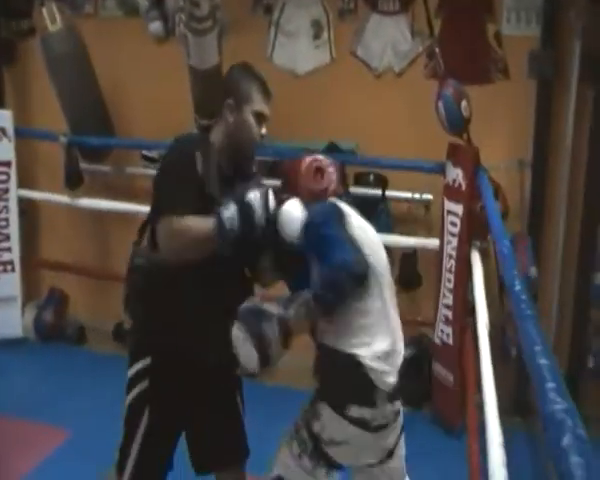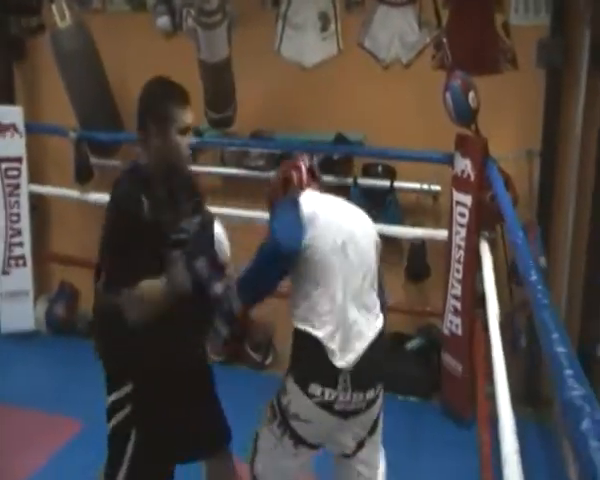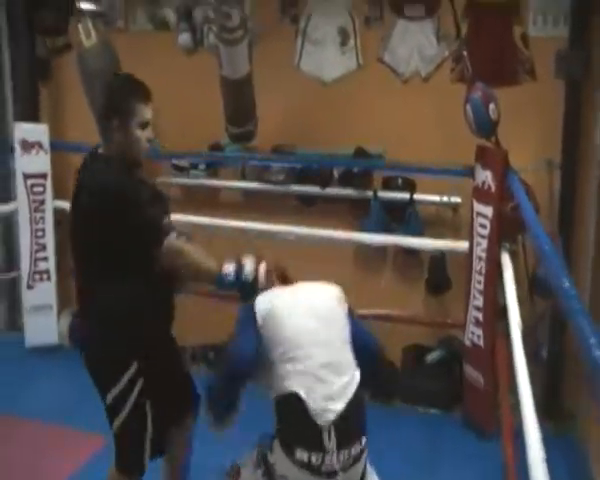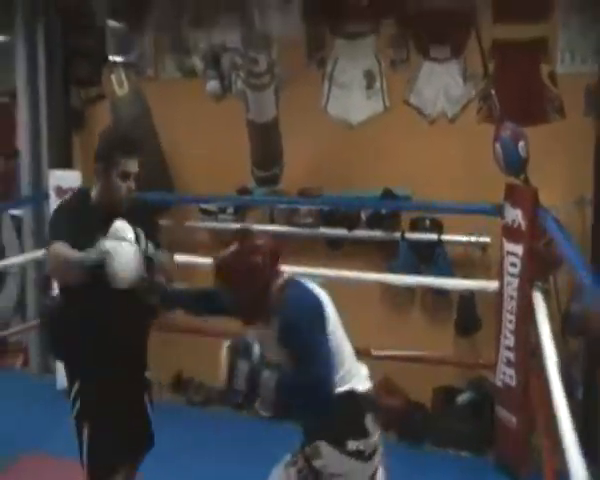
dt=0.3s
person 1, frame 1
left shoulder: (243, 173)
right shoulder: (186, 158)
left elbow: (255, 259)
right elbow: (172, 242)
right wrist: (236, 217)
left hip: (215, 343)
right hip: (164, 339)
person 1, frame 2
left shoulder: (182, 181)
right shoulder: (134, 200)
right elbow: (134, 306)
left wrist: (213, 278)
right wrist: (193, 273)
left hip: (179, 343)
right hip: (137, 353)
person 1, frame 3
left shoulder: (116, 174)
right shoulder: (111, 185)
right elbow: (167, 252)
right wrist: (233, 274)
left hip: (142, 325)
right hip: (118, 335)
left knee: (183, 410)
person 1, frame 4
left shoulder: (137, 213)
right shoulder: (73, 213)
left elbow: (164, 264)
right elbow: (58, 263)
left wrist: (149, 259)
right wrist: (99, 257)
left hip: (129, 346)
right hip: (86, 351)
left knee: (138, 442)
person 2, frame 1
left shoulder: (322, 215)
right shoulder: (353, 221)
left elbow: (347, 271)
left wrist: (288, 315)
left hip: (350, 387)
right hip: (385, 387)
person 2, frame 2
left shoulder: (297, 207)
right shoulder: (362, 220)
left elbow: (280, 248)
left wrist: (236, 299)
left hip: (317, 376)
right hip: (367, 382)
person 2, frame 3
left shoulder: (257, 308)
right shoulder: (332, 295)
left elbow: (238, 366)
right elbow: (371, 354)
left wrist: (220, 407)
left hip: (304, 440)
right hip: (351, 434)
person 2, frame 4
left shoulder: (298, 305)
right shoulder: (281, 294)
left elbow: (315, 390)
right elbow: (218, 300)
left wrist: (258, 377)
right wrist: (167, 295)
left hip: (339, 434)
right hip: (356, 423)
